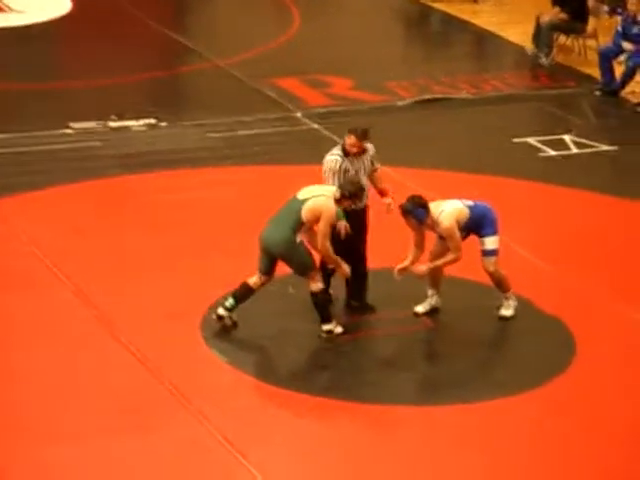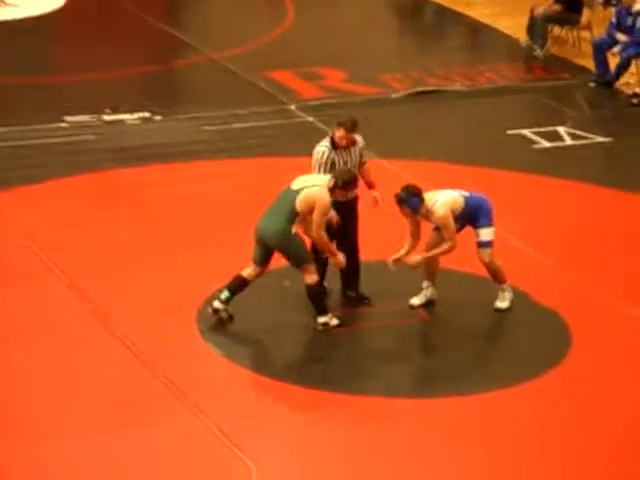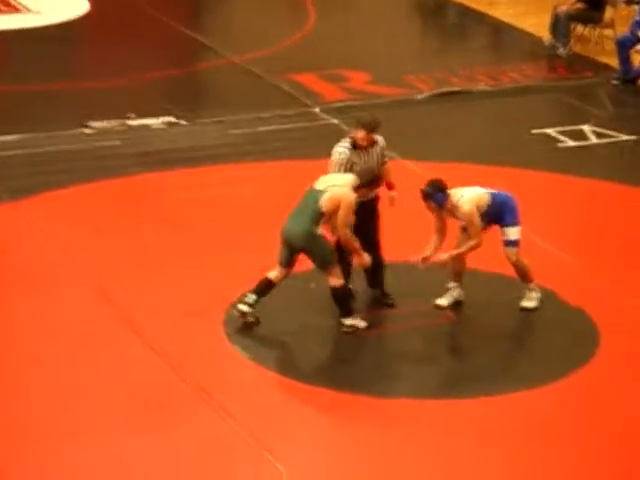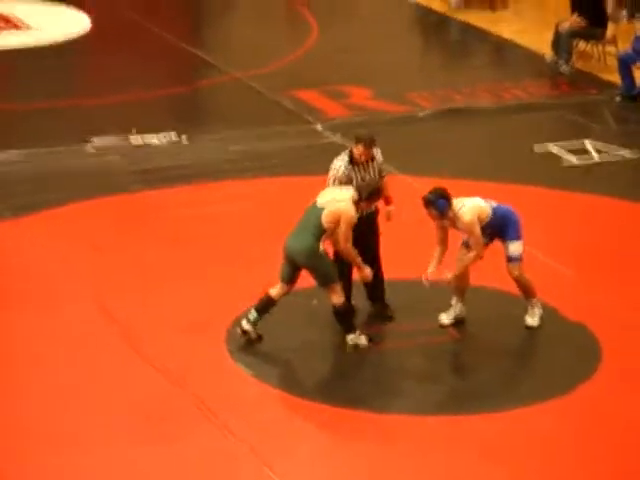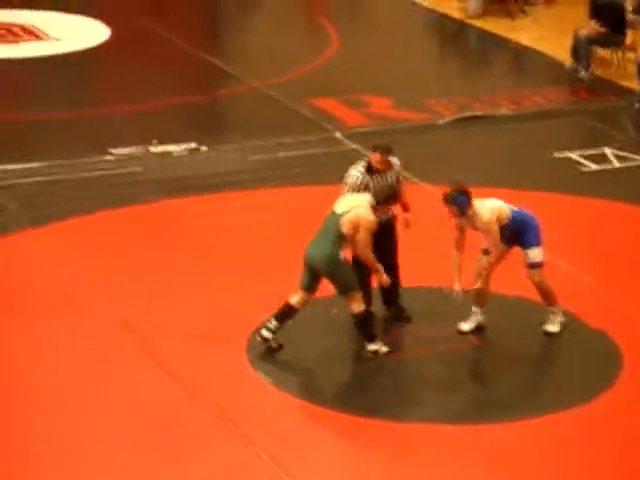
dt=0.1s
person 1, frame 1
left shoulder: (369, 150)
right shoulder: (335, 160)
left elbow: (374, 172)
left wrist: (384, 195)
left hip: (359, 210)
left knee: (358, 256)
left ankle: (356, 299)
person 1, frame 2
left shoulder: (359, 143)
right shoulder: (323, 151)
left elbow: (363, 164)
left wrist: (372, 187)
left hip: (349, 202)
left knee: (350, 246)
right knee: (322, 247)
left ankle: (351, 291)
person 1, frame 3
left shoulder: (379, 143)
right shoulder: (343, 152)
left elbow: (383, 165)
left wrist: (390, 188)
left hip: (370, 201)
left knee: (373, 245)
right knee: (344, 248)
left ankle: (377, 290)
person 1, frame 4
left shoulder: (377, 157)
right shoulder: (341, 167)
left elbow: (382, 178)
left wrist: (388, 202)
left hip: (368, 215)
left knee: (372, 258)
right knee: (344, 262)
left ankle: (378, 302)
person 1, frame 5
left shoulder: (395, 164)
right shoulder: (357, 176)
left elbow: (399, 185)
left wrist: (405, 209)
left hip: (387, 222)
left knee: (390, 263)
right knee: (363, 269)
left ankle: (393, 305)
person 2, frame 1
left shoulder: (313, 190)
right shoulder: (329, 208)
right elbow: (322, 245)
right wrist: (339, 265)
left hip: (267, 235)
right hip: (284, 241)
left knee: (262, 277)
right knee: (314, 278)
left ankle: (224, 310)
right ankle: (328, 325)
person 2, frame 2
left shoulder: (307, 178)
right shoulder: (323, 197)
right elbow: (317, 233)
right wrist: (334, 254)
left hip: (263, 226)
right hip: (280, 232)
left knee: (256, 268)
right knee: (309, 270)
left ankle: (220, 302)
right ankle: (323, 317)
person 2, frame 3
left shoulder: (329, 177)
right shoulder: (348, 196)
right elbow: (342, 232)
right wrist: (360, 253)
left hip: (289, 227)
right hip: (306, 233)
left knee: (282, 270)
right knee: (334, 273)
left ankle: (246, 305)
right ankle: (349, 319)
person 2, frame 4
left shoulder: (330, 191)
right shoulder: (348, 211)
right elbow: (344, 246)
right wrist: (361, 267)
left hip: (291, 243)
right hip: (308, 249)
left knee: (284, 287)
right knee: (335, 291)
left ankle: (248, 323)
right ankle: (353, 336)
person 2, frame 5
left shoulder: (347, 197)
right shoulder: (368, 217)
right elbow: (364, 252)
right wrist: (379, 272)
left hip: (311, 251)
right hip: (328, 257)
left knee: (304, 294)
right knee: (355, 298)
left ankle: (268, 331)
right ankle: (372, 345)
person 3, frame 1
left shoulder: (445, 223)
right shoulder: (422, 218)
left elbow: (456, 254)
right elbow: (418, 248)
left wrist: (428, 267)
right wrist: (407, 263)
left hip: (484, 219)
right hip: (464, 218)
left knee: (490, 267)
right knee: (435, 256)
left ankle: (509, 300)
right ankle: (433, 298)
person 3, frame 2
left shoulder: (439, 212)
right shoulder: (416, 208)
left elbow: (451, 244)
right elbow: (414, 237)
left wrist: (422, 257)
right wrist: (403, 253)
left hip: (479, 208)
right hip: (458, 211)
left knee: (486, 258)
right knee: (431, 247)
left ankle: (505, 291)
right ankle: (428, 290)
person 3, frame 3
left shoulder: (464, 208)
right shoulder: (442, 205)
left elbow: (477, 241)
right elbow: (440, 234)
left wrist: (449, 255)
right wrist: (430, 252)
left hip: (505, 208)
right hip: (484, 210)
left knee: (512, 257)
right knee: (458, 248)
left ankle: (532, 291)
right ankle: (455, 290)
person 3, frame 4
left shoulder: (466, 218)
right shoulder: (442, 217)
left elbow: (478, 252)
right elbow: (441, 245)
left wrist: (454, 273)
right wrist: (433, 267)
left hip: (507, 221)
right hip: (485, 226)
left knee: (515, 272)
right knee: (461, 264)
left ankle: (535, 307)
right ankle: (457, 306)
person 3, frame 5
left shoulder: (485, 217)
right shoulder: (461, 217)
left elbow: (495, 253)
right elbow: (458, 249)
left wrist: (482, 281)
right wrist: (457, 280)
left hip: (526, 228)
right hip: (505, 230)
left knee: (536, 278)
right knee: (481, 271)
left ankle: (555, 315)
right ankle: (477, 314)
